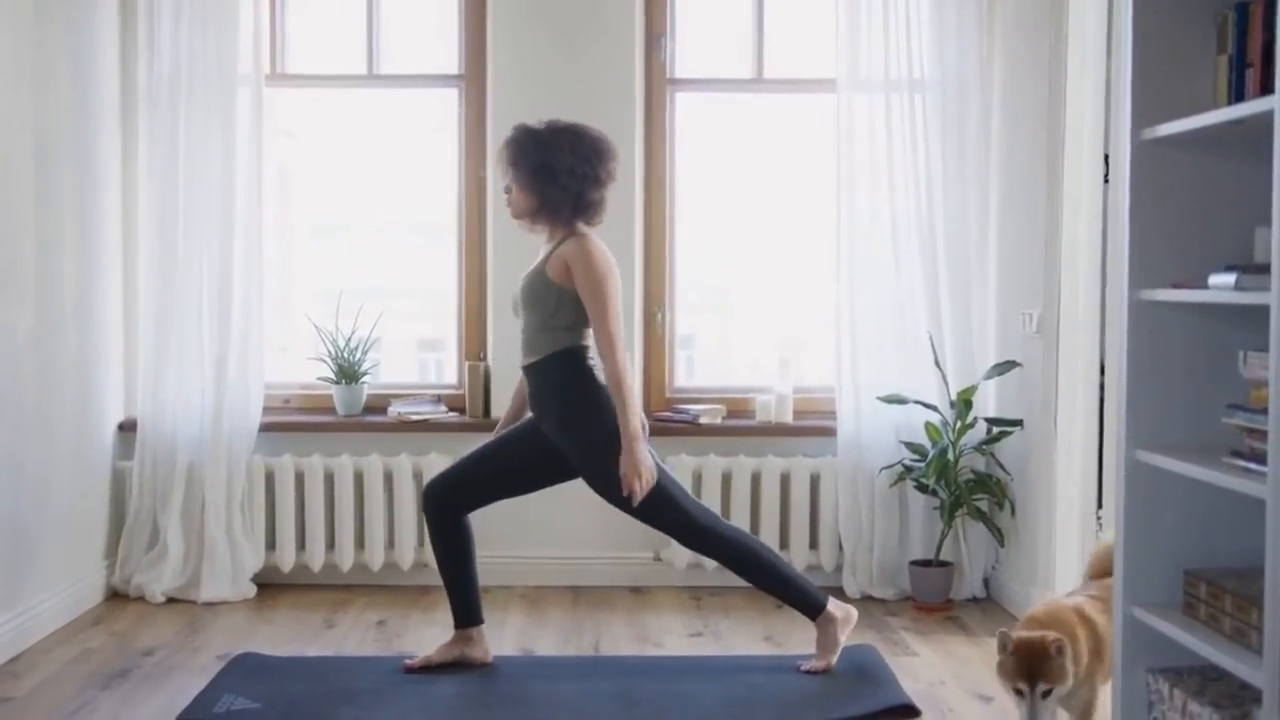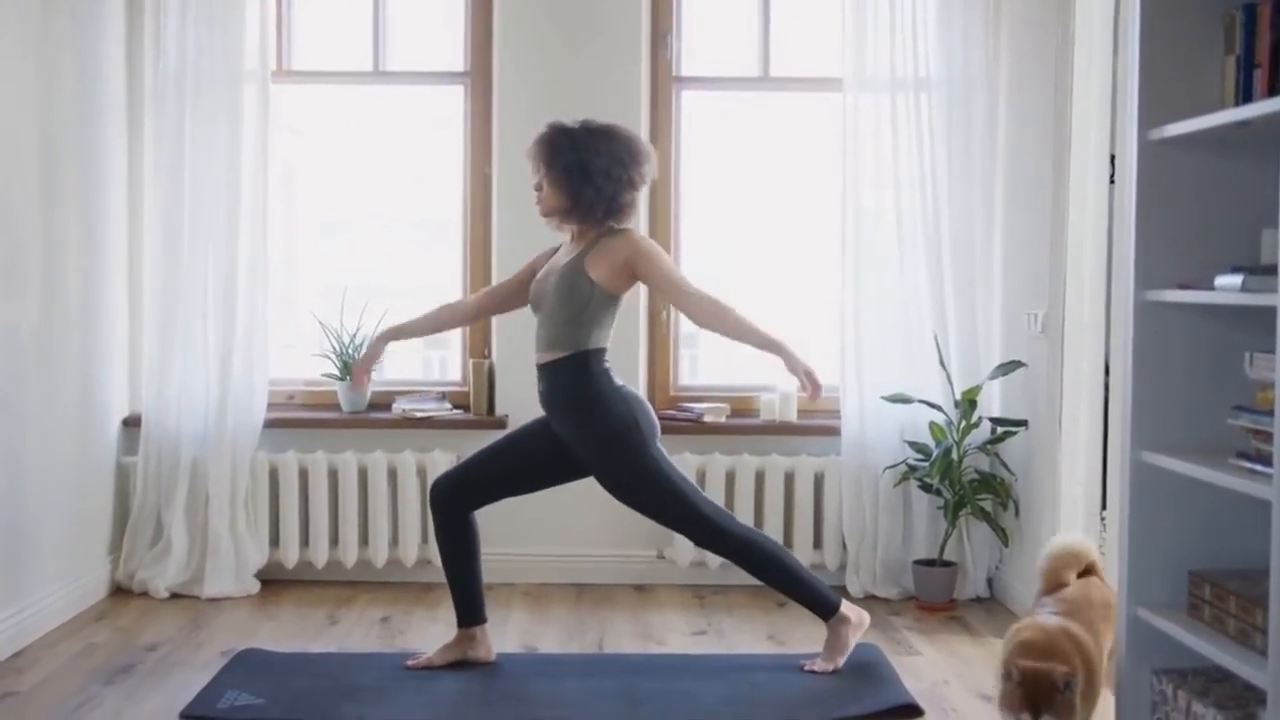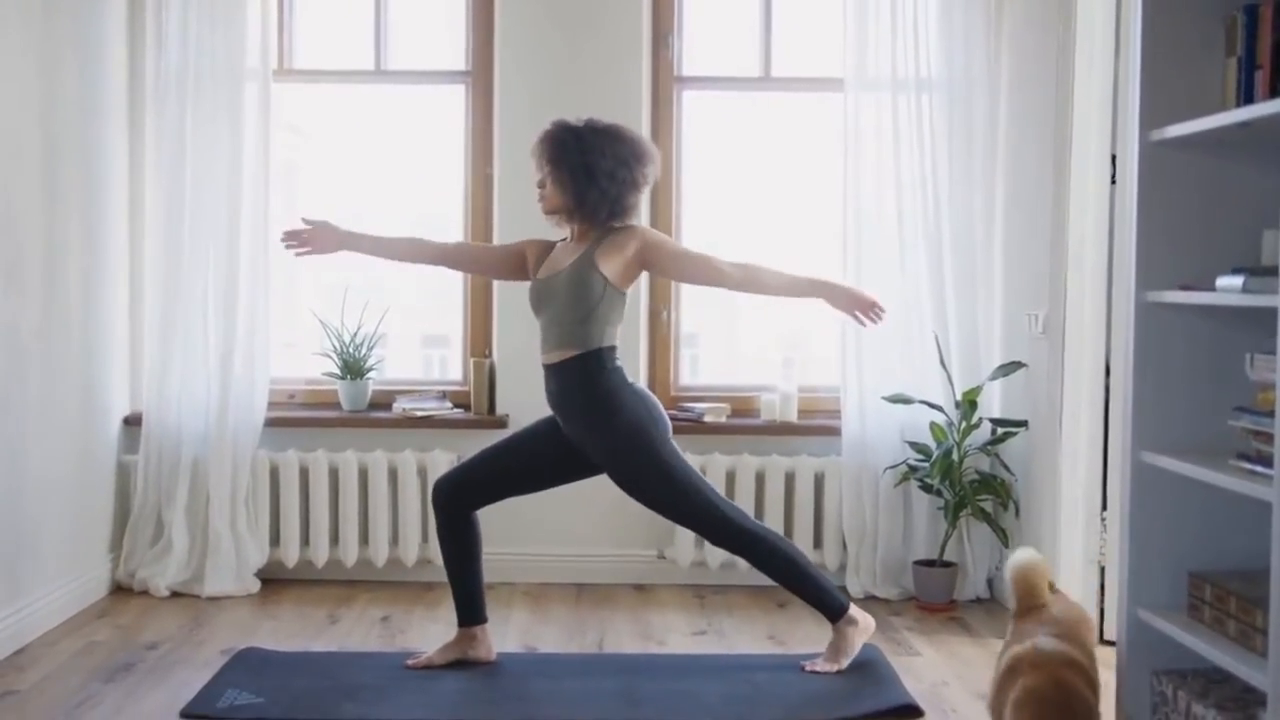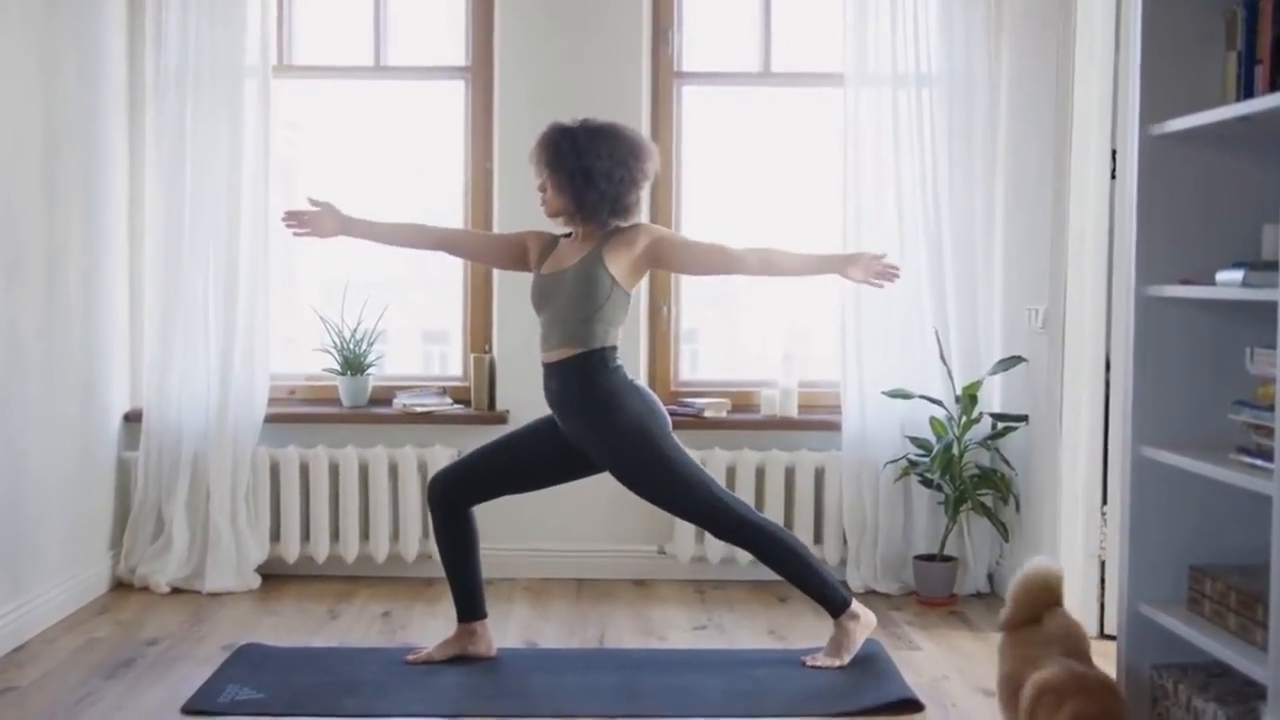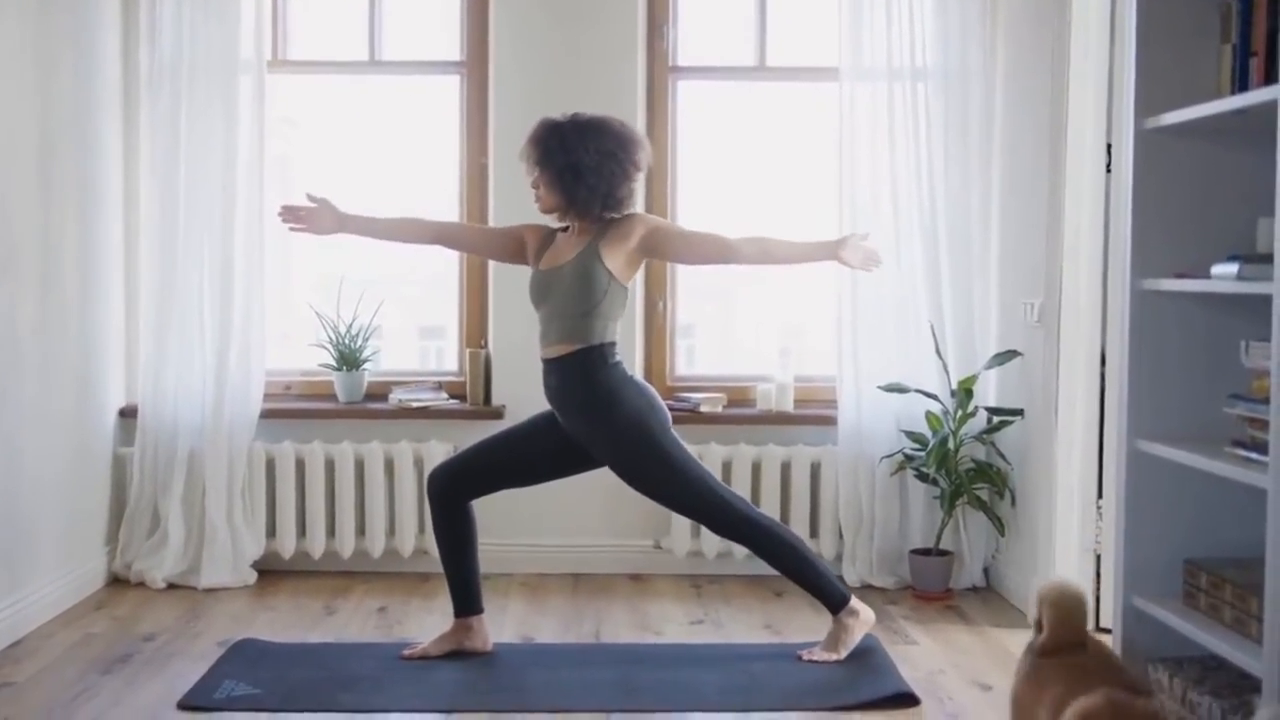
dt=0.4s
person 1, frame 1
left shoulder: (583, 250)
right shoulder: (553, 255)
left elbow: (611, 349)
left wrist: (632, 443)
right wrist: (502, 435)
left hip: (591, 420)
right hip: (557, 424)
left knee: (697, 529)
right knee: (442, 497)
left ankle: (829, 614)
right ankle: (469, 637)
person 1, frame 2
left shoulder: (622, 247)
right shoulder: (555, 258)
left elbow: (701, 305)
right elbow: (477, 304)
left wrist: (783, 351)
right wrist: (390, 334)
left hip: (605, 418)
right hip: (567, 421)
left knee: (709, 527)
right knee: (451, 494)
left ankle: (842, 616)
right ankle: (473, 637)
person 1, frame 3
left shoulder: (629, 244)
right shoulder: (540, 254)
left elbow: (729, 272)
right elbow: (440, 252)
left wrist: (823, 288)
right wrist: (346, 240)
left hip: (616, 415)
right hip: (574, 422)
left knee: (722, 523)
right knee: (452, 493)
left ankle: (848, 620)
right ankle: (473, 637)
person 1, frame 4
left shoulder: (634, 243)
right shoulder: (540, 248)
left elbow: (740, 259)
right elbow: (442, 238)
left wrist: (838, 263)
right wrist: (348, 226)
left hip: (616, 414)
right hip: (572, 421)
left knee: (727, 517)
right knee: (448, 490)
left ankle: (849, 614)
right ankle: (472, 633)
person 1, frame 5
left shoulder: (630, 234)
right shoulder: (538, 241)
left elbow: (734, 248)
right elbow: (439, 232)
left wrist: (830, 250)
right wrist: (344, 222)
left hip: (616, 409)
right hip: (573, 416)
left knee: (727, 514)
right knee: (448, 483)
left ankle: (848, 612)
right ankle: (469, 627)
